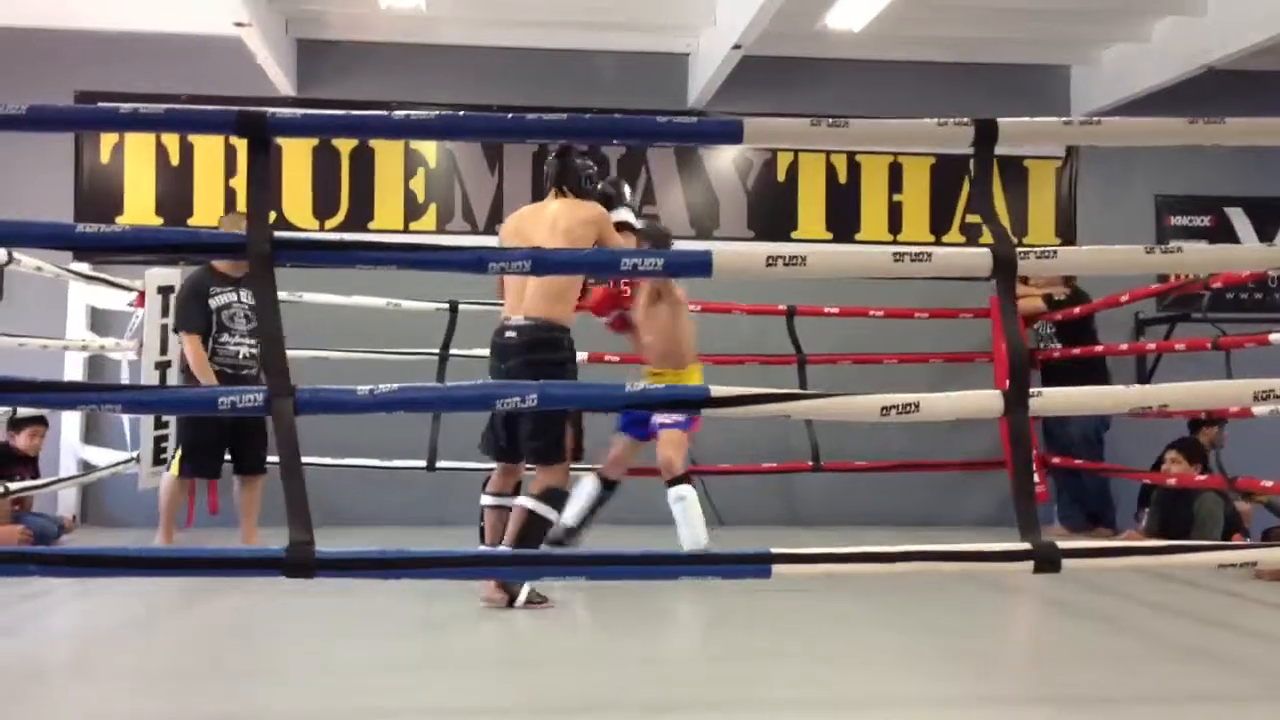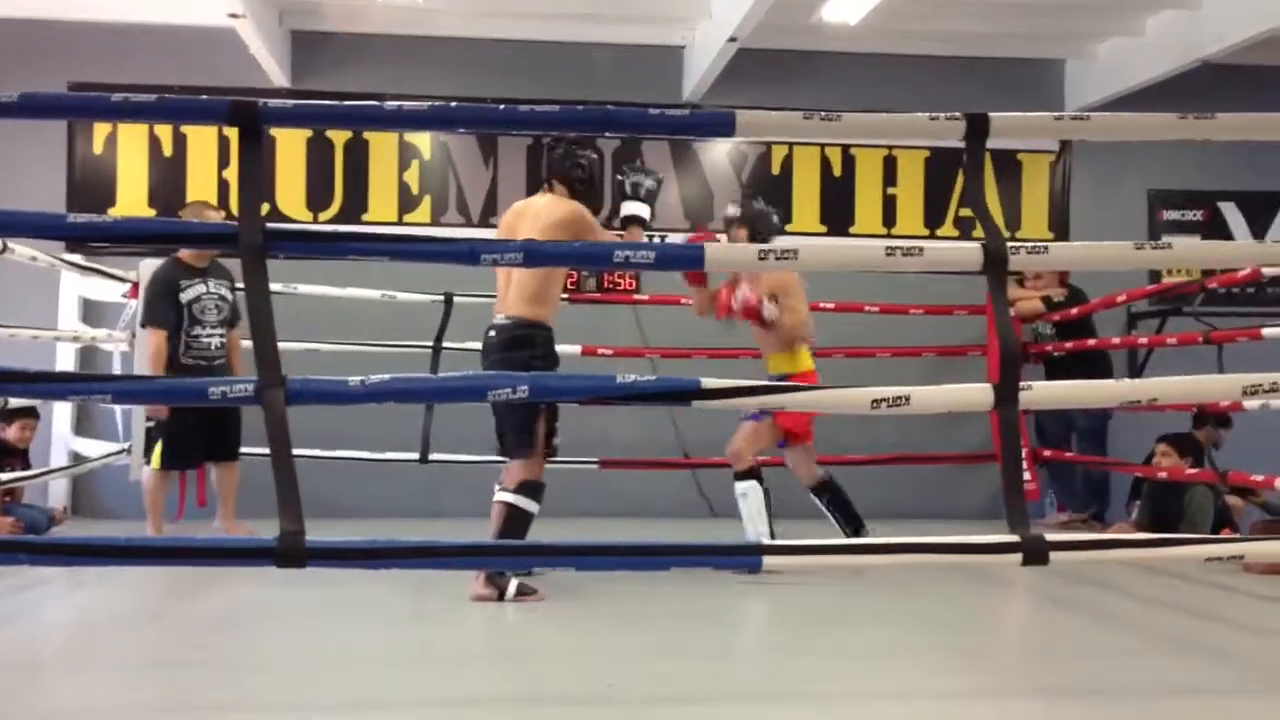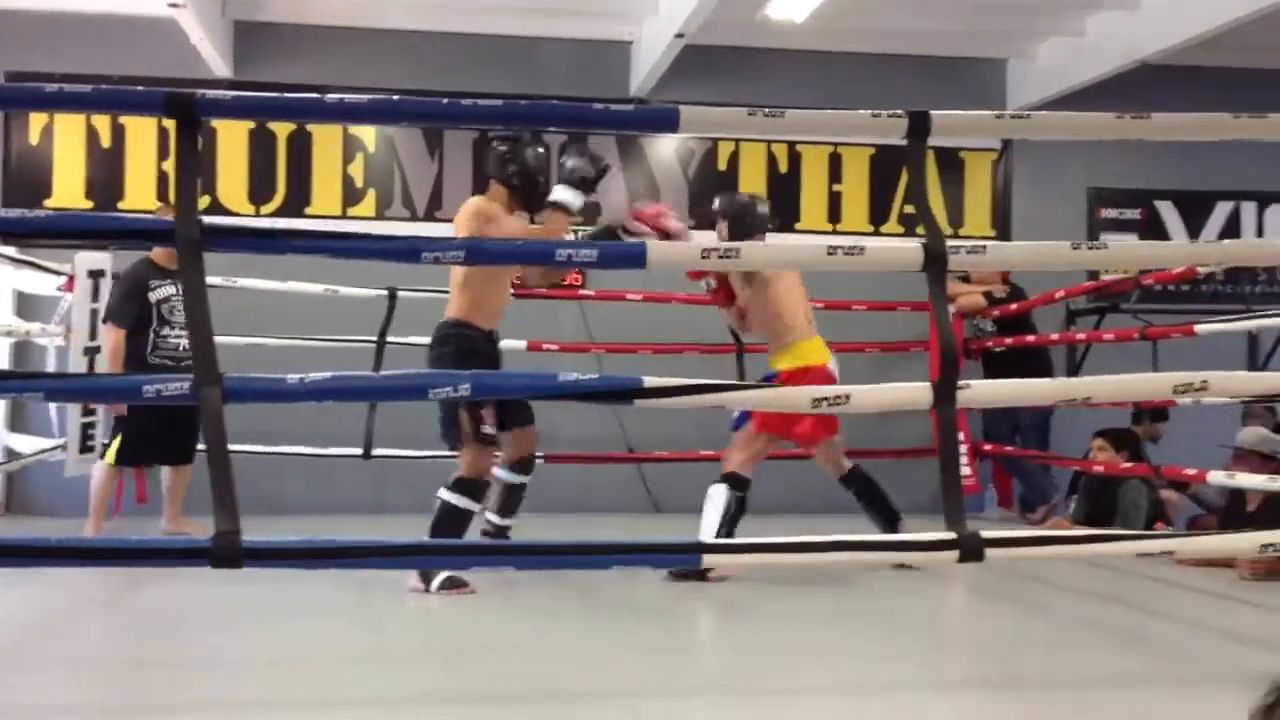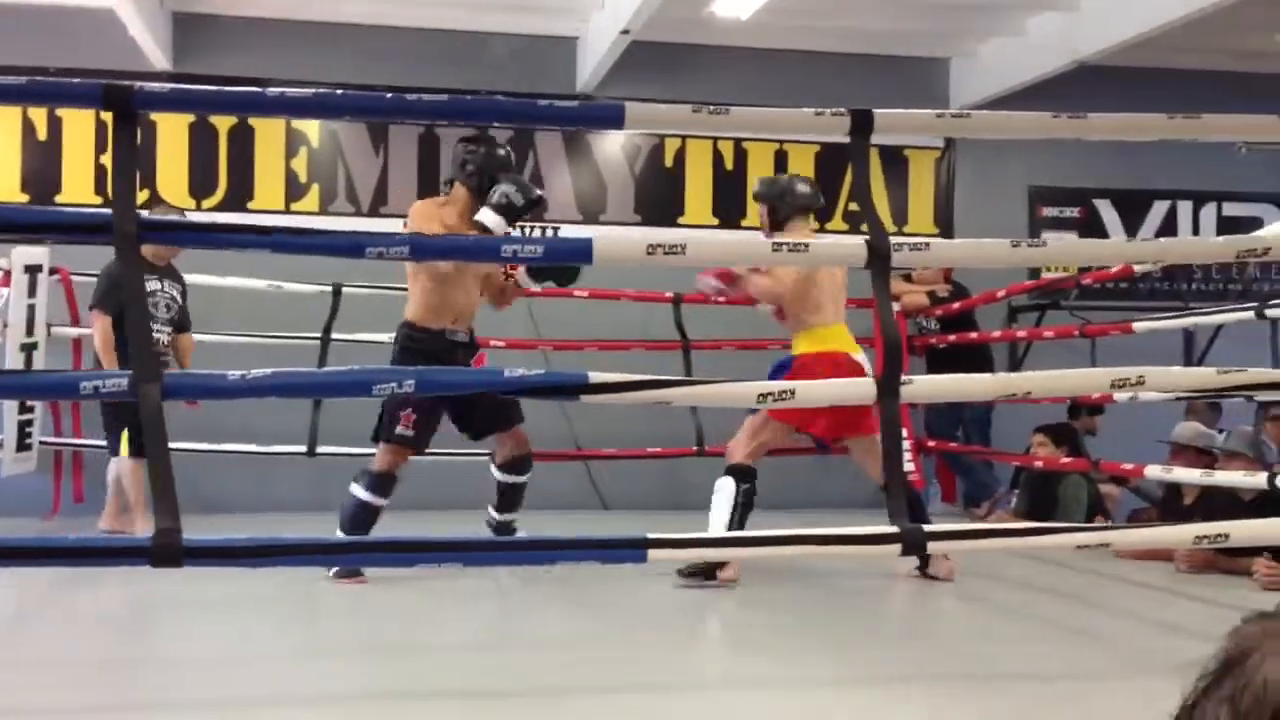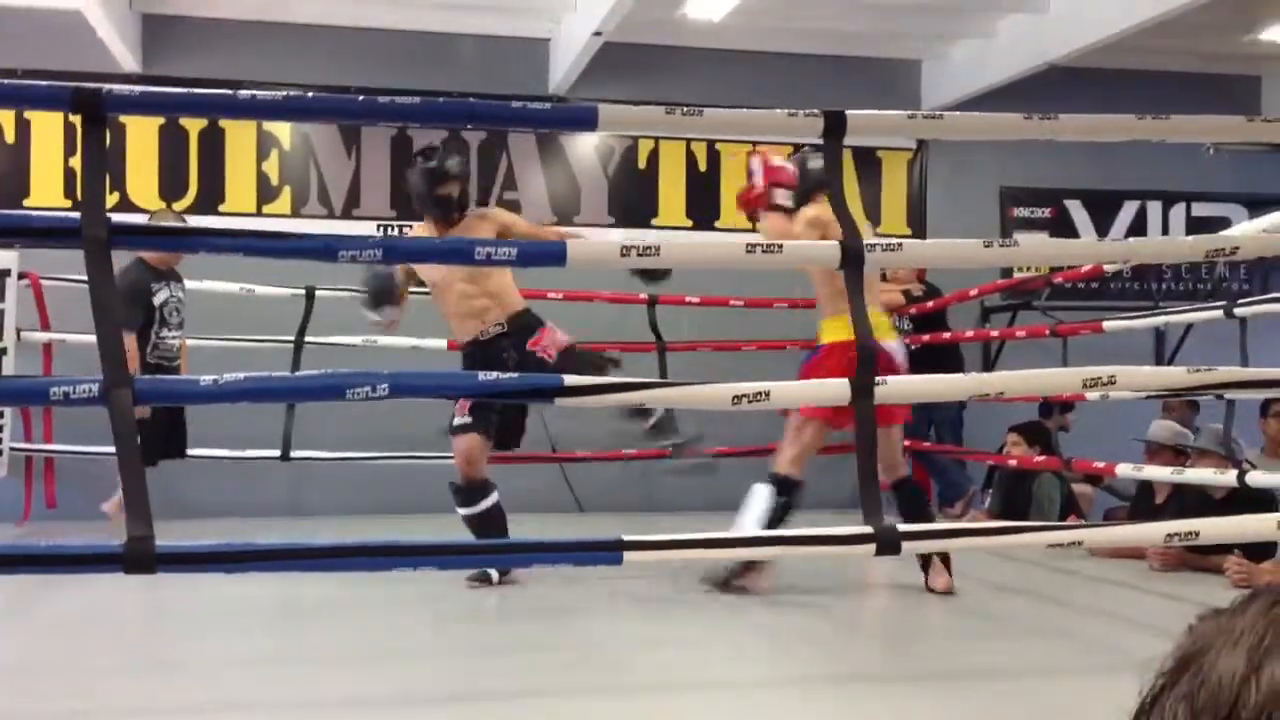
dt=0.4s
person 1, frame 1
left shoulder: (516, 219)
right shoulder: (590, 213)
right wrist: (620, 221)
left hip: (506, 340)
right hip: (546, 345)
left knee: (507, 463)
right knee: (552, 469)
right ankle: (504, 577)
person 1, frame 2
left shoulder: (516, 211)
right shoulder: (570, 212)
right wrist: (638, 205)
left hip: (501, 338)
right hip: (527, 342)
left knee: (521, 455)
right knee: (529, 462)
right ankle: (492, 574)
person 1, frame 3
left shoulder: (504, 217)
right shoulder: (485, 212)
left elbow: (541, 272)
right elbow: (545, 244)
right wrist: (570, 192)
left hip: (478, 347)
right hip: (459, 348)
left knee: (523, 439)
right knee: (480, 459)
left ankle: (495, 533)
right ankle: (429, 566)
person 1, frame 4
left shoulder: (478, 222)
right shoulder: (426, 213)
left elbow: (499, 298)
right elbow: (450, 264)
left wrist: (534, 273)
right wrist: (495, 215)
left hip: (462, 348)
right hip: (419, 347)
left knee: (516, 443)
right knee: (392, 458)
left ankle: (503, 531)
person 1, frame 5
left shoulder: (491, 220)
left elbow: (559, 239)
right elbow: (386, 319)
right wrist: (382, 299)
left hip: (522, 332)
right hip: (479, 358)
left knee: (593, 372)
right knee: (468, 462)
person 2, frame 1
left shoulder: (662, 283)
right shoulder: (634, 288)
right wrist: (615, 318)
left hip: (681, 386)
right hip: (654, 385)
left knee: (669, 462)
right knee: (611, 465)
left ankle: (698, 550)
right ankle: (569, 527)
person 2, frame 2
left shoulder: (780, 274)
right shoulder: (741, 275)
left elbow: (802, 329)
right elbow: (704, 308)
left wrist: (760, 311)
right wrist: (694, 272)
left hip: (794, 377)
right hip: (781, 378)
left knee: (739, 455)
right knee: (806, 471)
right ankle: (858, 537)
person 2, frame 3
right shoulder: (781, 264)
right elbow: (746, 324)
right wrist: (722, 290)
left hip: (795, 372)
right hip: (817, 369)
left knee: (736, 459)
right knee: (835, 462)
right ankle: (893, 531)
person 2, frame 4
left shoulder: (788, 243)
left elbow: (780, 294)
left wrist: (738, 277)
right wrist: (764, 290)
left hip: (818, 362)
right hip: (851, 361)
left knee: (743, 451)
right knee: (882, 469)
left ankle: (722, 558)
right ankle: (934, 555)
person 2, frame 5
left shoulder: (816, 216)
left elbow: (776, 246)
left wrist: (774, 202)
right wrist: (764, 207)
left hip: (844, 348)
right hip: (885, 349)
left knee: (791, 460)
right knee: (894, 469)
left ankle: (748, 562)
right ankle: (935, 564)
person 3, frame 1
right shoulder: (197, 285)
right elbow: (190, 342)
right wrist: (213, 388)
left knee: (253, 469)
right knee: (185, 467)
left ankle: (249, 538)
right ankle: (164, 536)
person 3, frame 2
left shoulder: (224, 275)
right shoulder: (166, 277)
right elbow: (155, 337)
left wrist: (238, 377)
left knee: (228, 453)
right knee: (162, 459)
left ankle: (226, 517)
right ankle: (154, 529)
person 3, frame 3
right shoulder: (135, 278)
right elbow: (114, 333)
left knee: (182, 455)
right knee: (118, 454)
left ankle: (174, 517)
right ankle: (93, 525)
person 3, frame 4
left shoulder: (176, 279)
right shoulder: (120, 269)
left elbow: (182, 333)
right elbow: (100, 320)
right wrist: (110, 370)
right hip: (122, 375)
left knee: (130, 448)
right knee: (129, 447)
left ankle: (113, 516)
right ankle: (142, 519)
person 3, frame 5
left shoulder: (175, 277)
right shoulder: (132, 280)
right elbow: (125, 339)
left wrist: (183, 374)
left knee: (166, 449)
right knee: (139, 456)
left ankle: (118, 503)
person 4, frame 1
left shoulder: (1072, 297)
right shoulder: (1046, 296)
left elbow: (1022, 306)
left wrist: (1040, 296)
right wrist: (1043, 292)
left hip: (1087, 390)
right hip: (1054, 391)
left knee: (1087, 457)
right knee: (1060, 458)
left ankle: (1103, 522)
right ankle: (1072, 520)
person 4, frame 2
left shoulder: (1070, 297)
right shoulder: (1031, 291)
left elbow: (1021, 308)
right elbow: (1006, 293)
left wrist: (1043, 296)
right wrist: (1039, 293)
left hip: (1091, 382)
right hip: (1058, 382)
left knee: (1091, 450)
right knee: (1050, 439)
left ankle: (1094, 515)
right ankle: (1077, 505)
person 4, frame 3
left shoulder: (1009, 294)
right shoulder: (973, 287)
left elbow: (962, 304)
right elbow: (948, 288)
left wrist: (985, 294)
right wrist: (981, 290)
left hip: (1031, 379)
right hip: (998, 380)
left knee: (1033, 446)
right knee: (997, 441)
left ankle: (1034, 504)
right ankle: (1042, 495)
person 4, frame 4
left shoulder: (954, 292)
right shoulder: (914, 285)
left elbow: (907, 302)
right elbow: (891, 286)
left wrist: (929, 293)
right wrist: (927, 289)
left hip: (973, 376)
right hip: (940, 378)
left knee: (975, 442)
right knee: (940, 438)
left ankle: (980, 497)
right ankle: (985, 491)
person 4, frame 5
left shoulder: (927, 293)
right shoulder: (889, 287)
left elbow: (884, 301)
right wrist: (899, 287)
left hip: (946, 378)
right hip: (912, 378)
left knee: (948, 443)
right knee: (912, 439)
left ankle: (956, 494)
